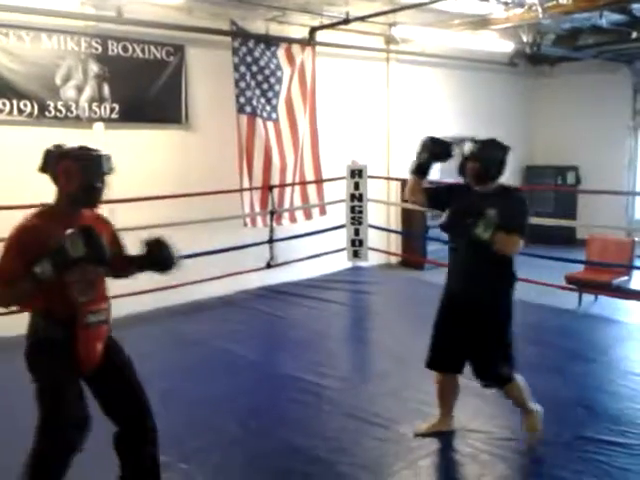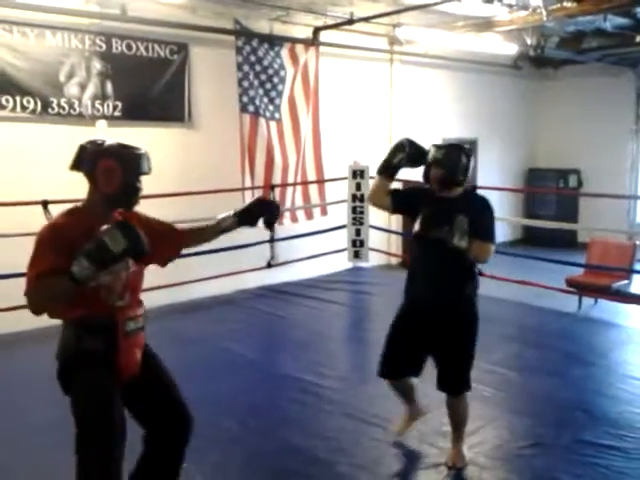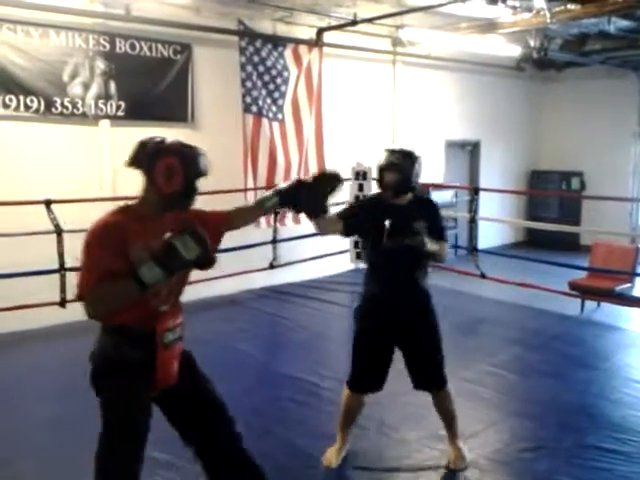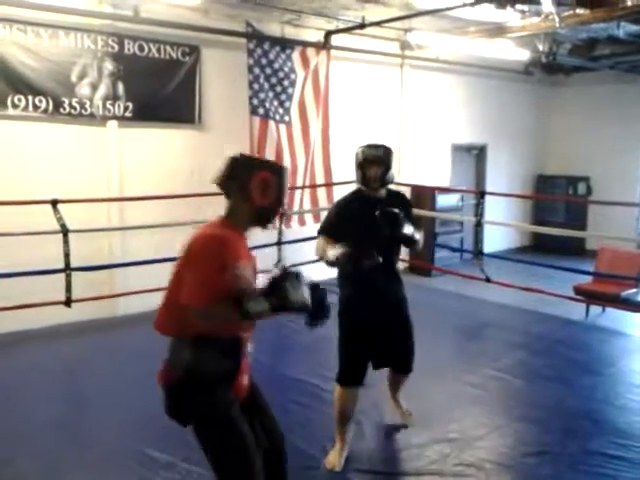
dt=0.3s
person 1, frame 1
left shoulder: (99, 225)
right shoulder: (31, 231)
left elbow: (117, 266)
left wrist: (148, 260)
right wrist: (52, 266)
left hip: (97, 338)
right hip: (55, 343)
left knee: (138, 419)
right knee: (67, 429)
person 1, frame 2
left shoulder: (131, 222)
right shoulder: (60, 231)
left elbow: (187, 238)
right elbow: (38, 301)
left wrist: (239, 218)
right wrist: (89, 263)
left hip: (132, 346)
right hip: (89, 353)
left knee: (174, 422)
right knee: (103, 451)
person 1, frame 3
left shoulder: (178, 220)
right shoulder: (110, 231)
left elbow: (231, 219)
right elbow: (97, 306)
left wrist: (285, 196)
right wrist: (155, 267)
left hip: (169, 353)
right hip: (125, 361)
left knee: (219, 433)
person 1, frame 4
left shoulder: (235, 239)
right shoulder: (213, 241)
right elbow: (202, 317)
left wrist: (289, 295)
right wrist: (266, 301)
left hip: (231, 370)
right hip: (200, 375)
left knee: (272, 450)
person 2, frame 1
left shoulder: (511, 200)
right shoulder: (457, 193)
left elbow: (511, 246)
right elbow: (412, 195)
left wrist: (475, 227)
right wrist: (422, 163)
left hip: (491, 297)
right hip: (456, 292)
left knee: (494, 371)
right knee: (443, 362)
left ankle: (530, 411)
right ankle: (445, 418)
person 2, frame 2
left shoulder: (476, 205)
right shoulder: (420, 196)
left elbow: (483, 254)
right elbow: (376, 198)
left wrist: (451, 236)
right wrist: (391, 165)
left hip: (457, 306)
right hip: (417, 300)
left knee: (454, 383)
right knee: (393, 368)
left ankle: (457, 444)
right ankle: (413, 408)
person 2, frame 3
left shoulder: (426, 208)
right shoulder: (368, 207)
left elbow: (442, 252)
right elbow: (329, 226)
left wrist: (418, 241)
right wrist: (319, 213)
left hip: (416, 305)
right hip: (376, 305)
left knee: (435, 380)
right knee: (361, 382)
left ankle: (455, 443)
right ankle: (341, 441)
person 2, frame 4
left shoulder: (399, 201)
right shoulder: (346, 207)
left elbow: (415, 242)
right elbow: (323, 247)
left wrist: (403, 229)
right wrist: (340, 256)
left hip: (392, 295)
right hip: (357, 300)
left knee: (402, 362)
right knee: (349, 376)
left ankle: (394, 398)
right ankle: (341, 442)
